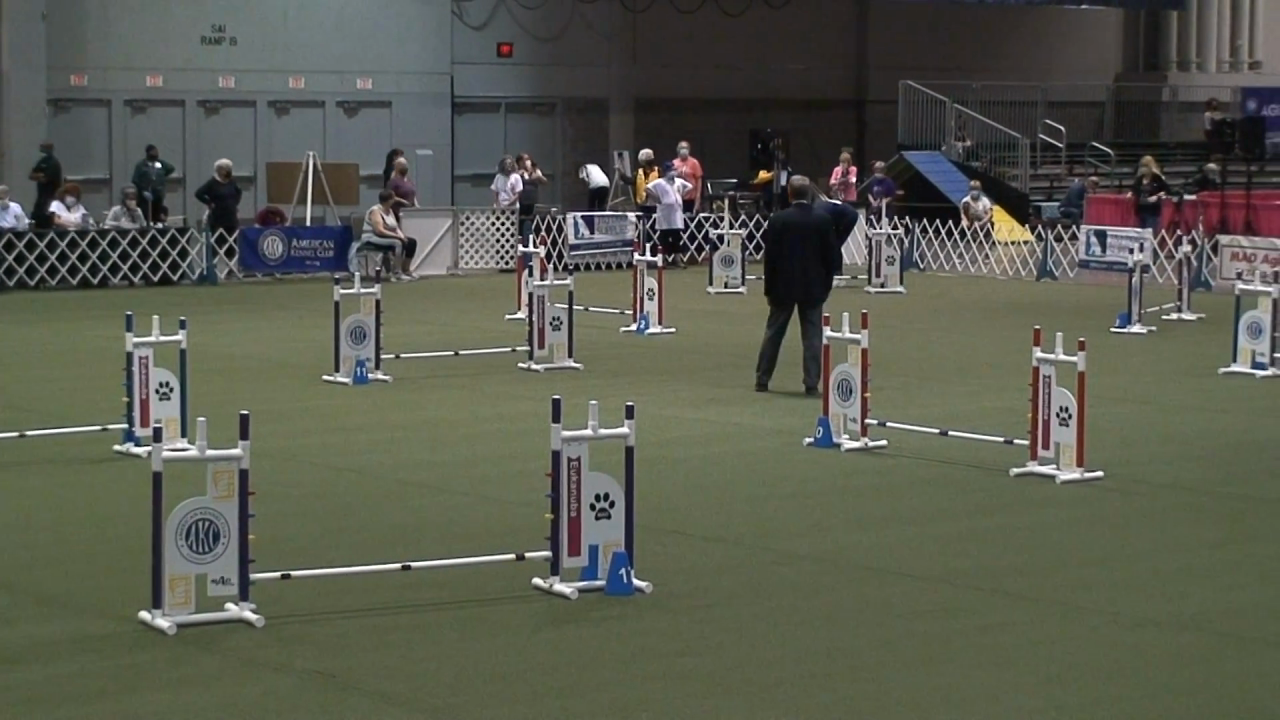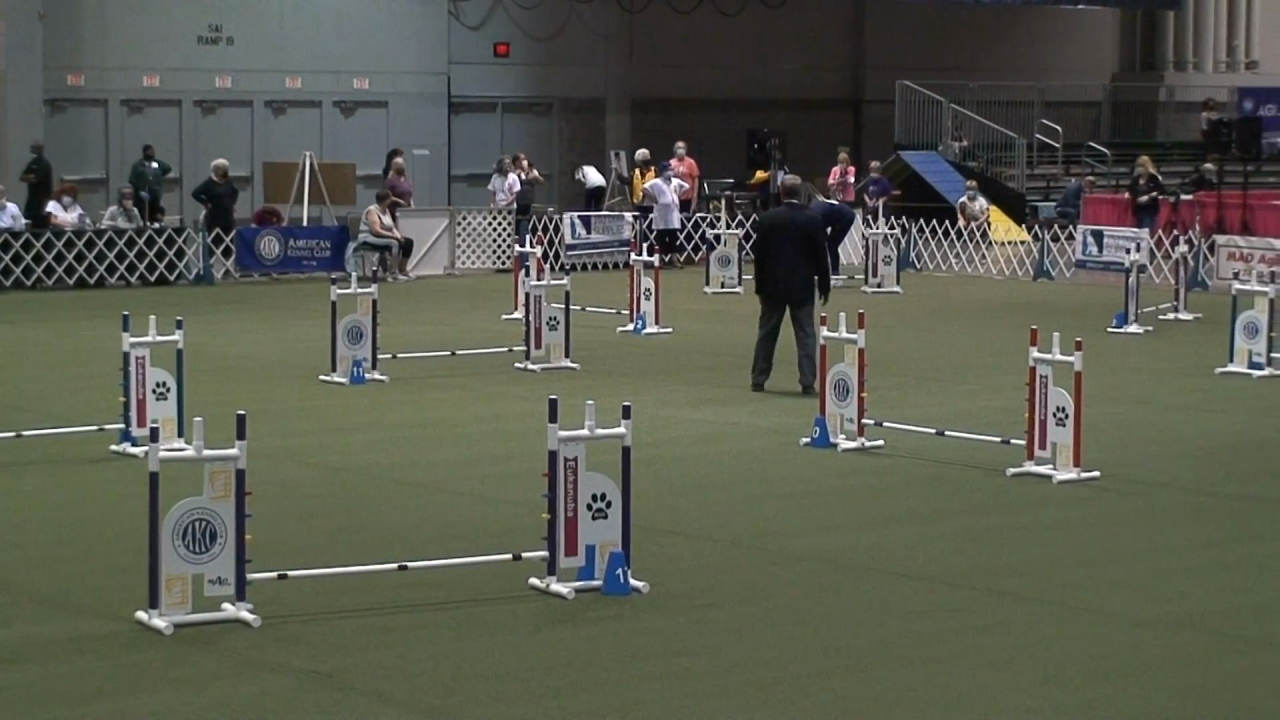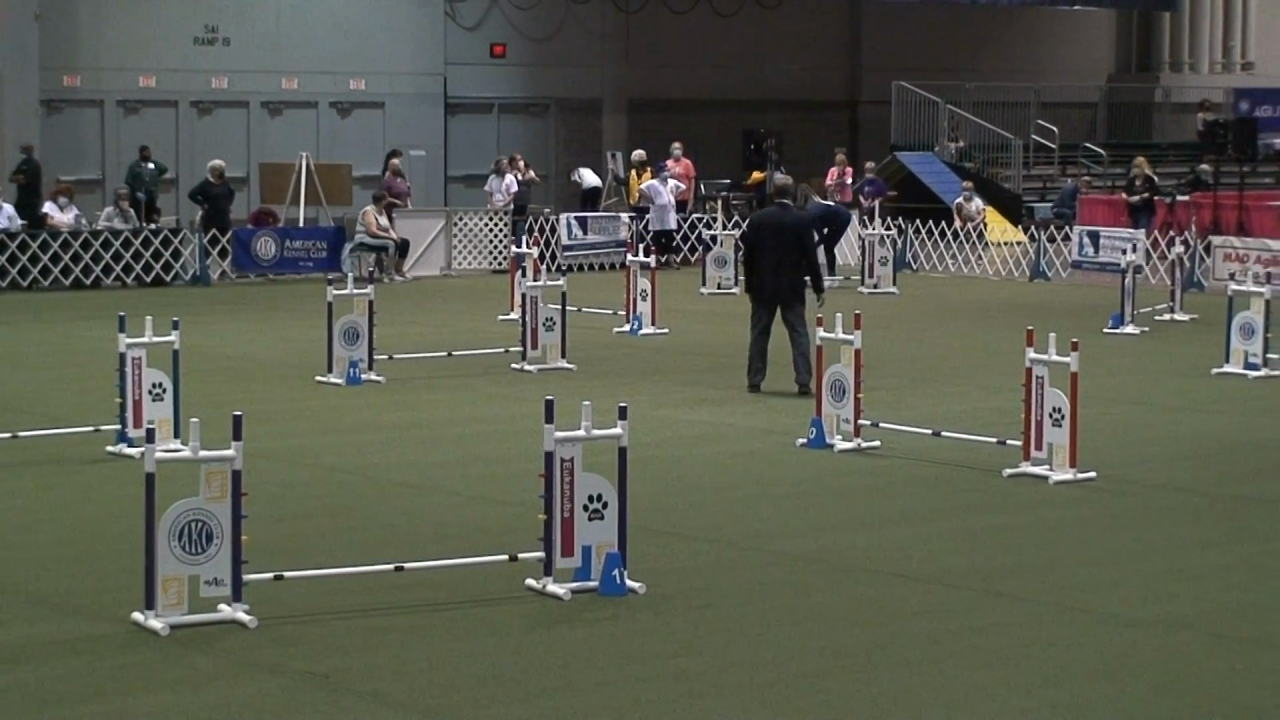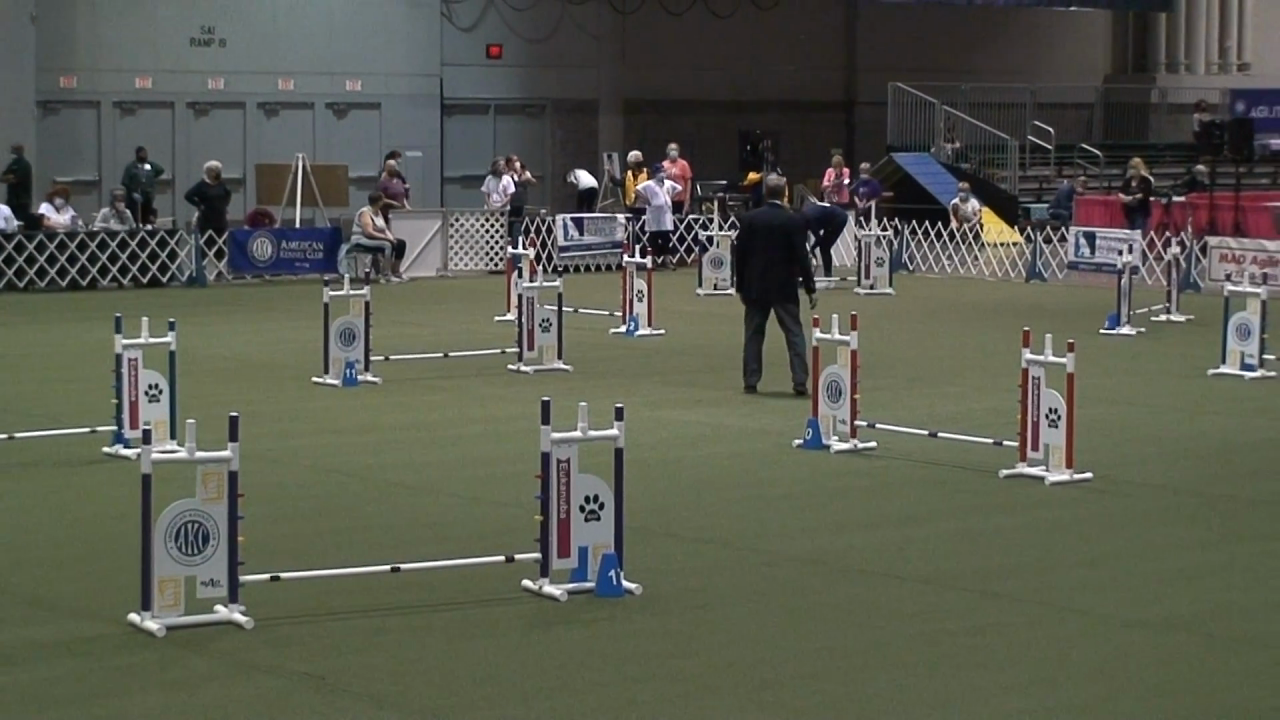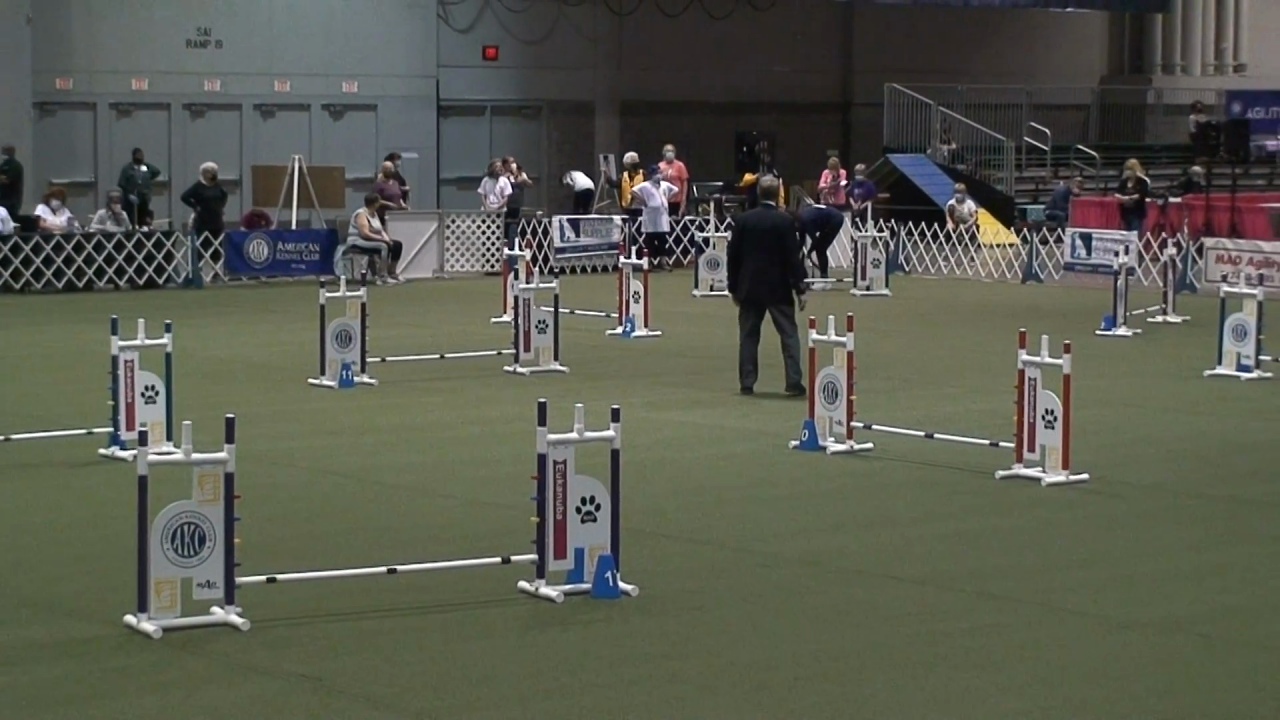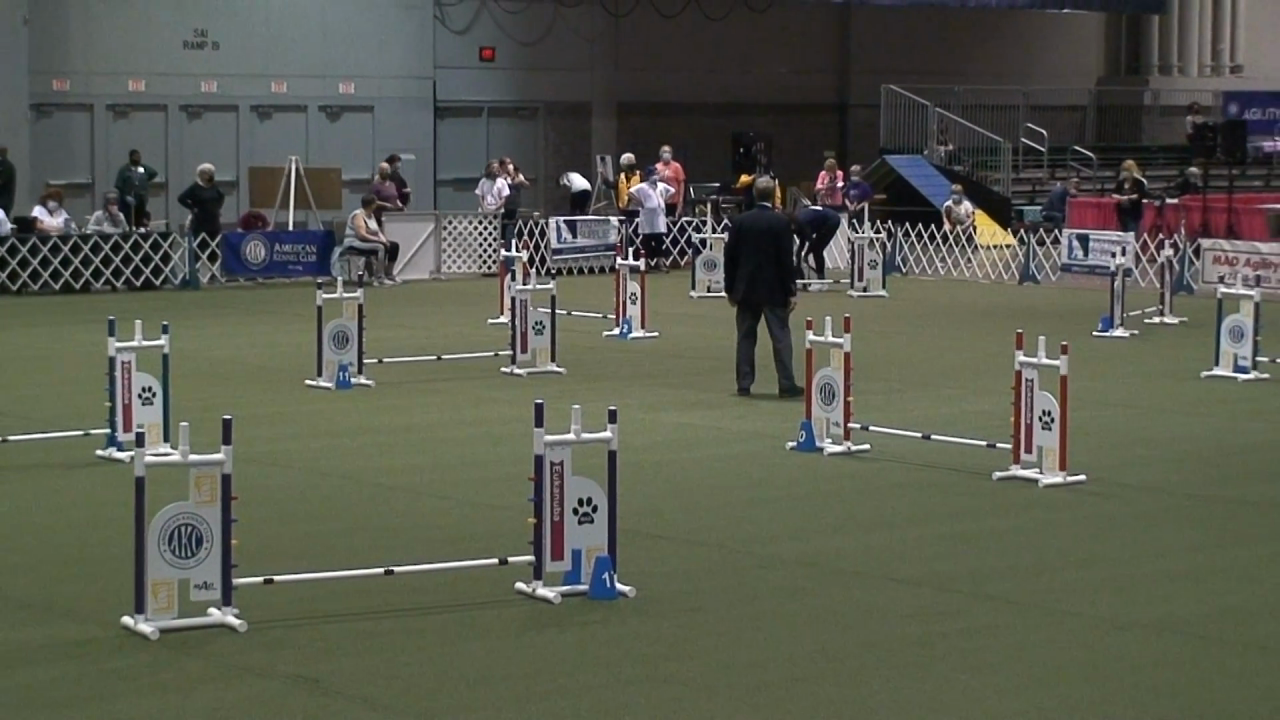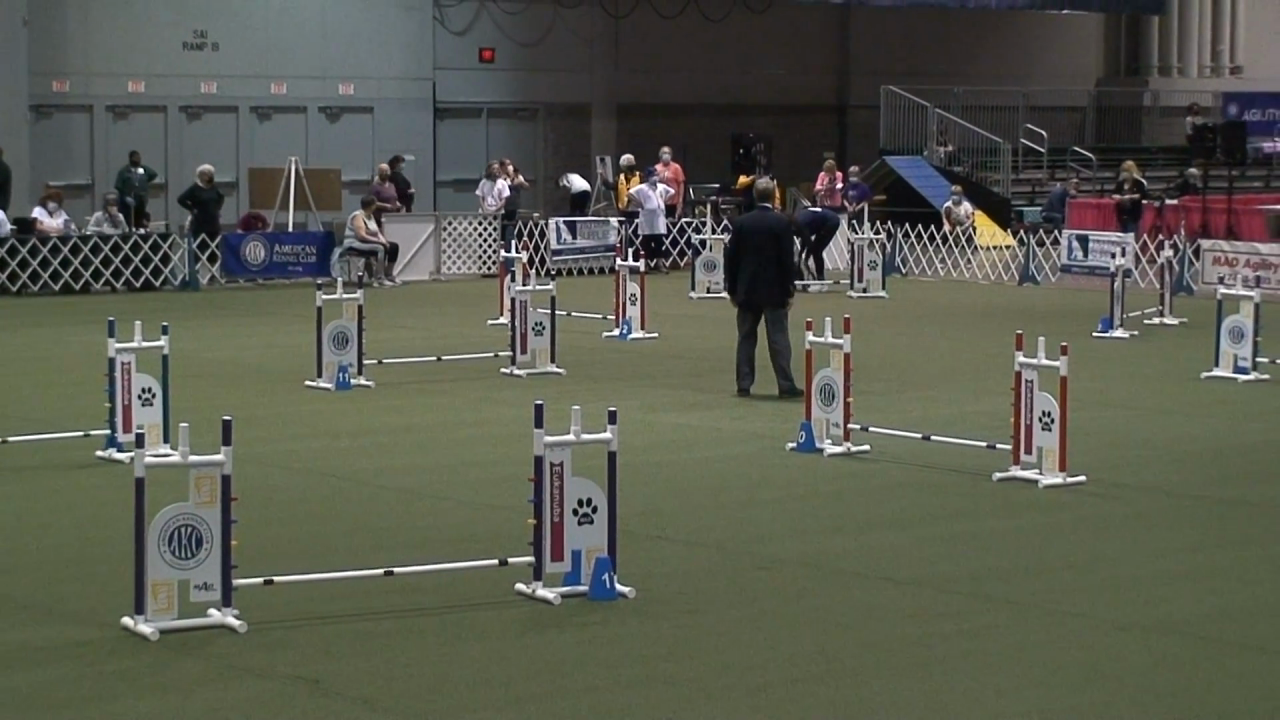
dt=0.1s
person 1, frame 1
left shoulder: (778, 219)
right shoulder: (823, 220)
left elbow: (770, 257)
right elbow: (832, 256)
left wrist: (769, 288)
right wrist: (827, 283)
left hip: (783, 287)
right hip: (812, 287)
left knee: (773, 332)
right knee: (812, 335)
left ankle: (762, 379)
right ankle: (811, 383)
person 1, frame 2
left shoulder: (767, 218)
right shoulder: (813, 219)
left elbow: (759, 255)
right elbow: (821, 256)
left wrist: (759, 287)
right wrist: (824, 286)
left hip: (773, 286)
right hip: (802, 287)
left knee: (766, 333)
right knee: (806, 334)
left ankle: (758, 380)
right ankle: (808, 382)
person 1, frame 3
left shoulder: (757, 218)
right shoulder: (802, 220)
left elbow: (748, 254)
right elbow: (810, 256)
left wrist: (750, 286)
right wrist: (818, 287)
left hip: (763, 286)
right hip: (792, 287)
left knee: (759, 334)
right knee: (799, 333)
left ankle: (754, 381)
right ankle: (803, 381)
person 1, frame 4
left shoulder: (748, 218)
right shoulder: (793, 220)
left elbow: (739, 254)
right elbow: (801, 256)
left wrist: (741, 286)
right wrist: (810, 288)
left hip: (754, 287)
right hip: (784, 287)
left knee: (753, 334)
right knee: (794, 333)
left ankle: (750, 381)
right ankle: (800, 381)
person 1, frame 5
left shoulder: (743, 219)
right shoulder: (785, 220)
left elbow: (733, 255)
right elbow: (792, 257)
left wrist: (734, 287)
right wrist: (800, 288)
left hip: (749, 287)
right hip: (777, 288)
left knee: (748, 335)
right knee: (789, 334)
left ankle: (747, 383)
right ankle: (794, 382)
person 1, frame 6
left shoulder: (739, 221)
right shoulder: (781, 221)
left elbow: (730, 256)
right elbow: (786, 259)
left wrist: (730, 288)
right wrist: (791, 291)
left hip: (745, 288)
right hip: (774, 289)
left knee: (745, 336)
right knee: (781, 337)
left ankle: (744, 384)
right ankle: (787, 385)
person 1, frame 7
left shoulder: (740, 222)
right shoulder: (782, 222)
left elbow: (730, 258)
right elbow: (787, 260)
left wrist: (732, 289)
right wrist: (789, 291)
left hip: (746, 290)
right hip: (774, 290)
left knee: (746, 337)
right knee: (778, 338)
left ankle: (743, 385)
right ankle: (785, 385)
